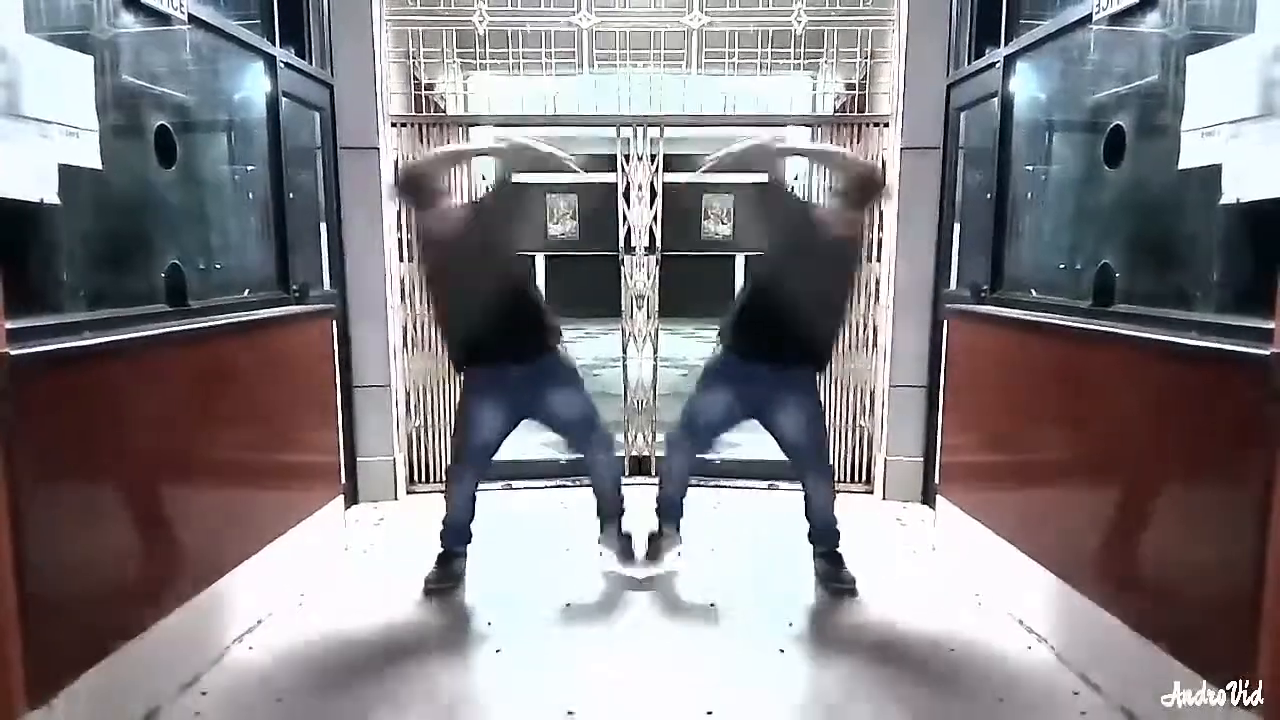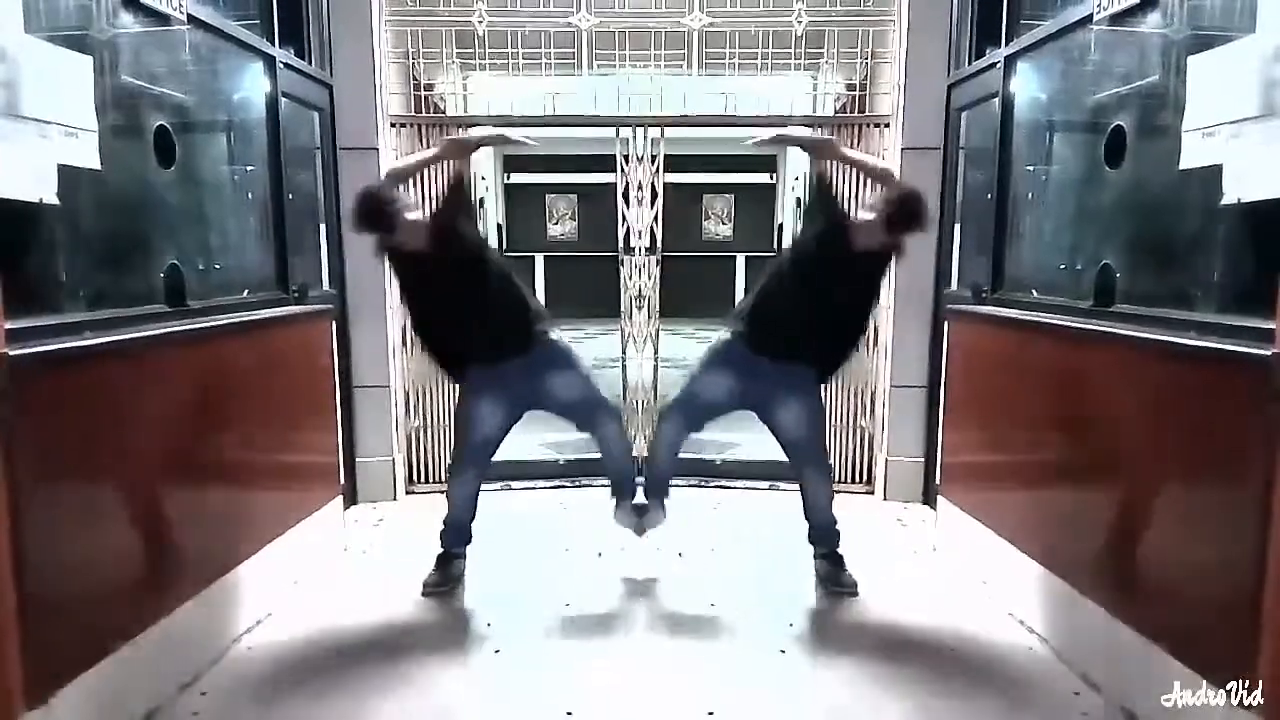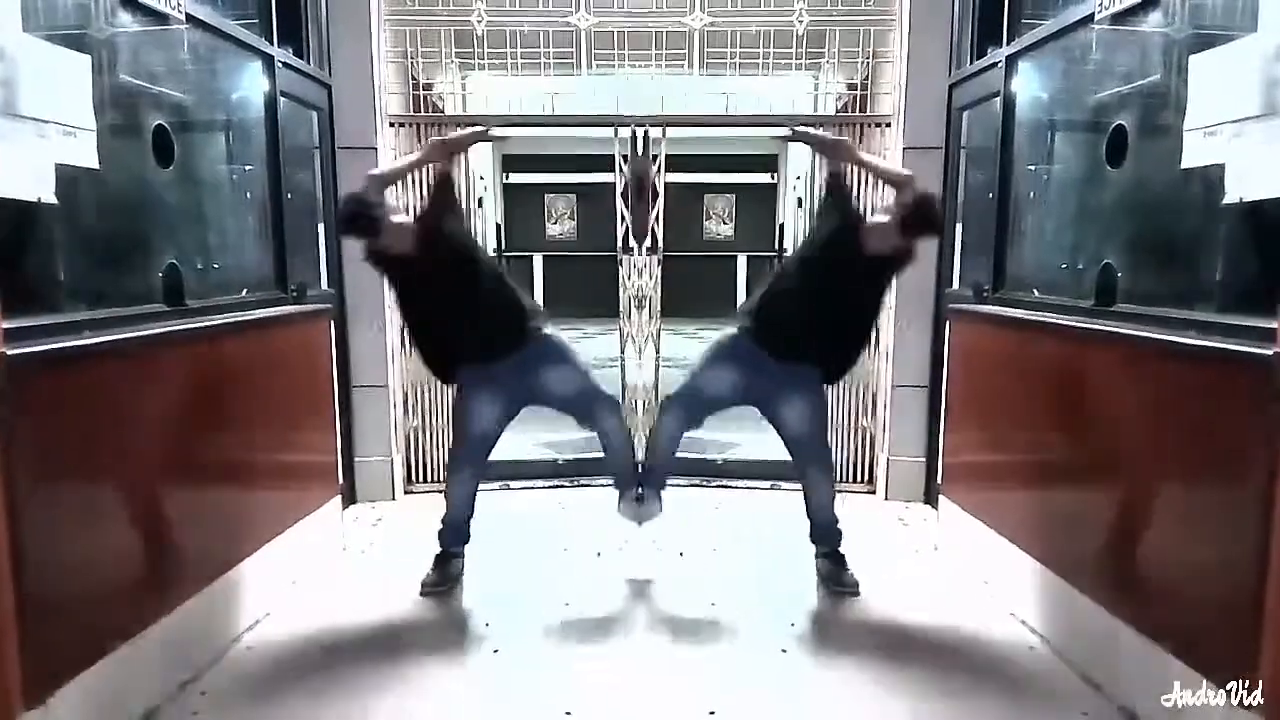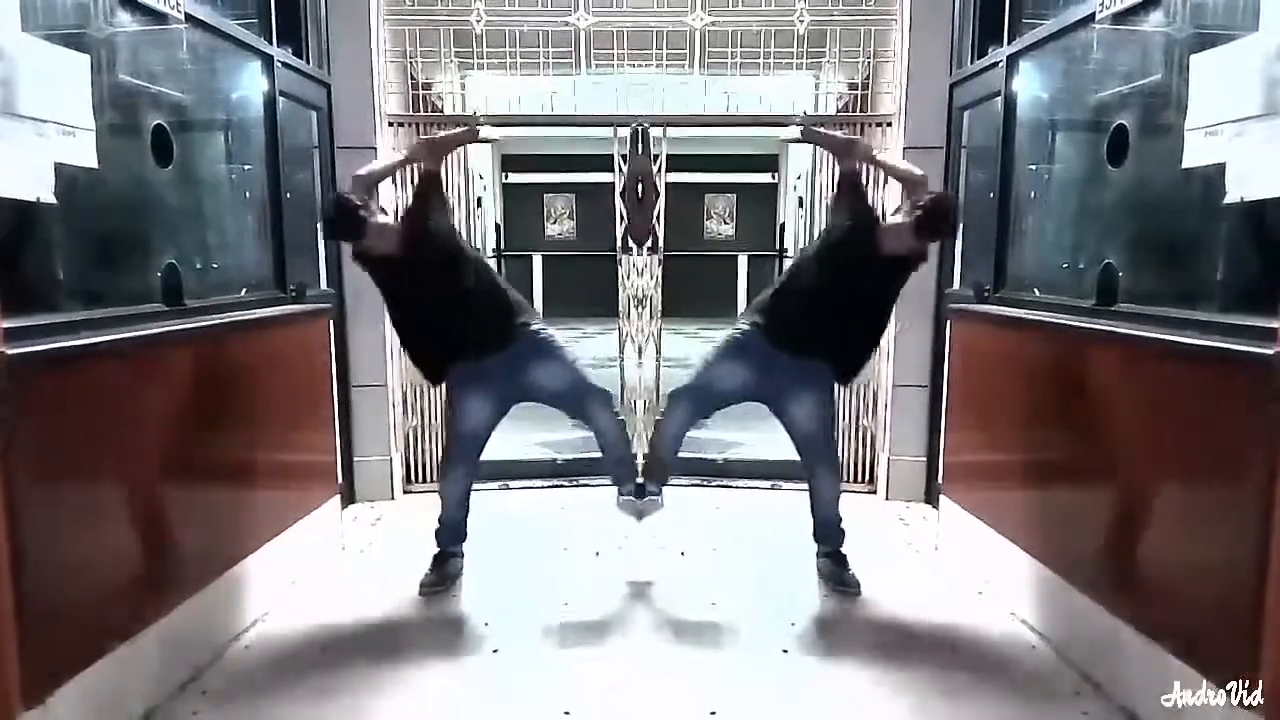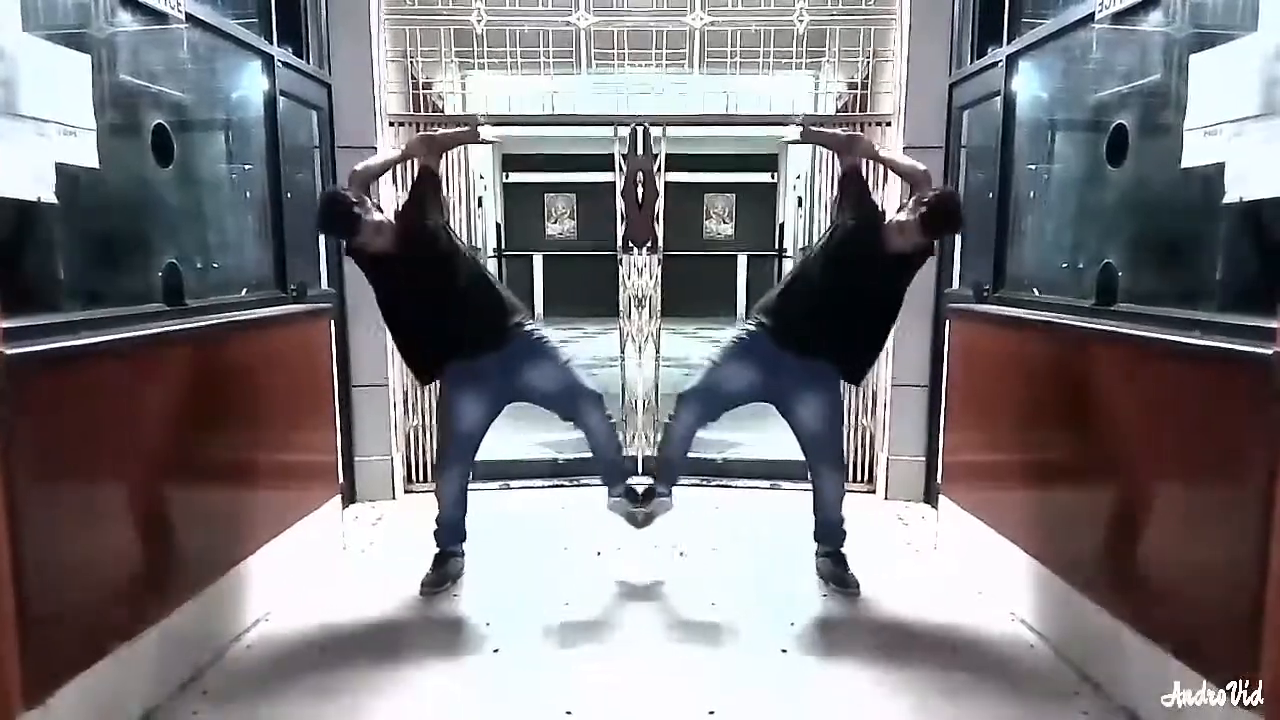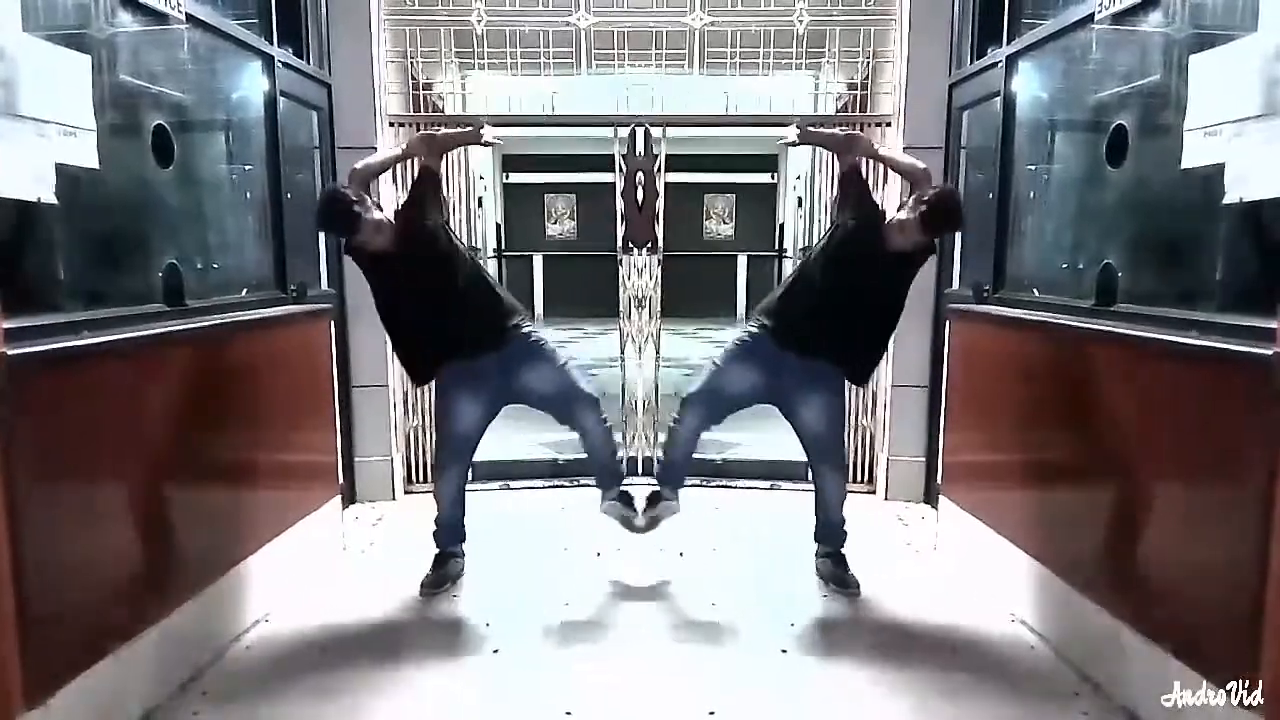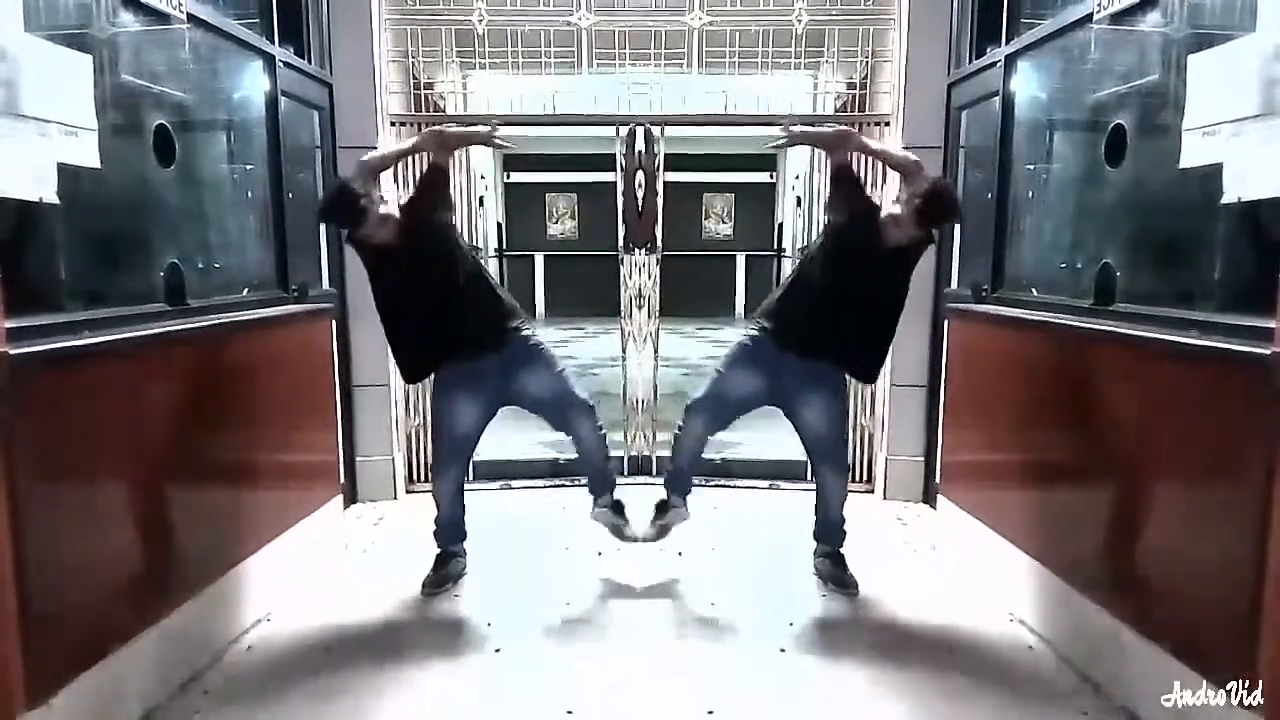
dt=0.1s
person 1, frame 1
left shoulder: (848, 242)
right shoulder: (791, 216)
left hip: (792, 374)
right hip: (737, 361)
left knee: (814, 469)
right knee: (684, 442)
left ankle: (827, 552)
right ankle: (667, 528)
person 1, frame 2
left shoulder: (880, 257)
right shoulder: (828, 221)
left hip: (794, 373)
right hip: (742, 351)
left knee: (813, 467)
right knee: (675, 421)
left ankle: (827, 553)
right ankle: (653, 502)
person 1, frame 3
left shoulder: (890, 260)
right shoulder: (841, 220)
left hip: (799, 371)
right hip: (747, 346)
left knee: (816, 465)
right knee: (675, 411)
left ankle: (828, 553)
right ankle: (648, 491)
person 1, frame 4
left shoulder: (907, 261)
right shoulder: (855, 218)
left hip: (809, 367)
right hip: (757, 341)
left knee: (822, 464)
right knee: (683, 405)
left ankle: (830, 553)
right ankle: (652, 486)
person 1, frame 5
left shoulder: (912, 257)
right shoulder: (861, 217)
left hip: (816, 368)
right hip: (764, 342)
left knee: (828, 464)
right knee: (691, 407)
left ankle: (830, 552)
right ankle: (660, 489)
person 1, frame 6
left shoulder: (915, 255)
right shoulder: (861, 215)
left hip: (820, 368)
right hip: (766, 342)
left knee: (830, 465)
right knee: (695, 409)
left ankle: (829, 552)
right ankle: (666, 493)
person 1, frame 7
left shoulder: (910, 249)
right shoulder: (855, 213)
left hip: (820, 368)
right hip: (767, 345)
left knee: (831, 465)
right knee: (700, 417)
left ankle: (828, 551)
right ankle: (674, 499)
person 2, frame 1
left shoulder: (489, 215)
right shoulder: (432, 239)
left hip: (542, 361)
right hip: (488, 373)
left knee: (596, 443)
right knee: (465, 469)
left ankle: (612, 528)
right ankle: (452, 553)
person 2, frame 2
left shoulder: (451, 222)
right shoulder: (401, 257)
left elbow: (449, 152)
left hip: (538, 351)
right hip: (486, 373)
left knee: (605, 420)
right knee: (466, 467)
left ankle: (625, 501)
right ankle: (452, 554)
person 2, frame 3
left shoulder: (437, 220)
right shoulder: (389, 262)
left hip: (532, 347)
right hip: (481, 371)
left knee: (603, 410)
right knee: (463, 466)
left ankle: (630, 493)
right ankle: (451, 553)
person 2, frame 4
left shoulder: (424, 220)
right shoulder: (373, 261)
left hip: (523, 342)
right hip: (471, 367)
left knee: (596, 404)
right knee: (457, 464)
left ankle: (628, 488)
right ankle: (449, 552)
person 2, frame 5
left shoulder: (418, 218)
right shoulder: (368, 257)
left hip: (517, 342)
right hip: (465, 367)
left knee: (588, 407)
right knee: (452, 464)
left ankle: (619, 489)
right ankle: (449, 552)
person 2, frame 6
left shoulder: (418, 215)
right shoulder: (364, 255)
right elbow: (358, 175)
left hip: (513, 342)
right hip: (460, 367)
left knee: (584, 409)
right knee: (449, 466)
left ankle: (613, 494)
right ankle: (450, 552)
person 2, frame 7
left shoulder: (424, 213)
right shoulder: (369, 248)
right elbow: (364, 168)
left wrist: (471, 136)
left hip: (512, 345)
right hip: (458, 368)
left knee: (579, 417)
right knee: (448, 466)
left ankle: (605, 499)
right ankle: (451, 552)
